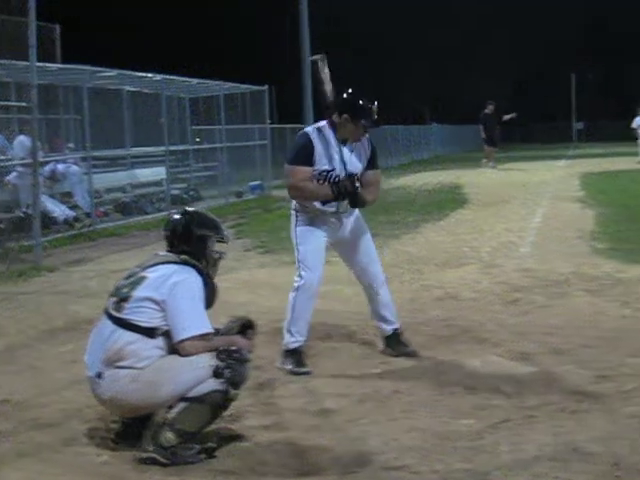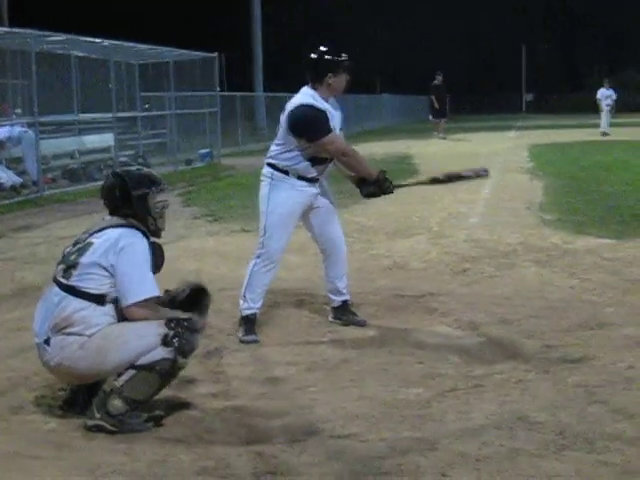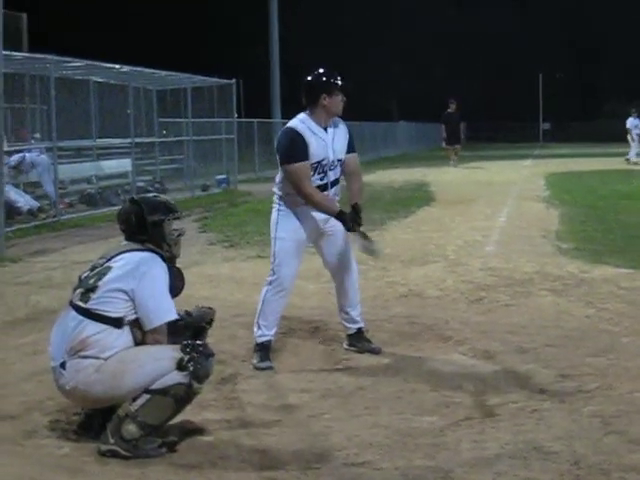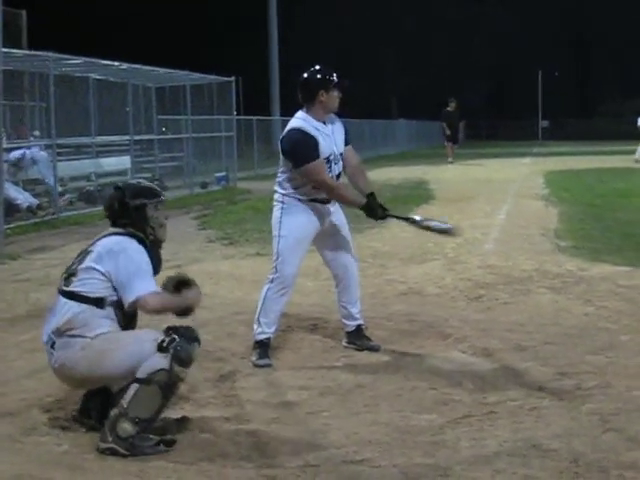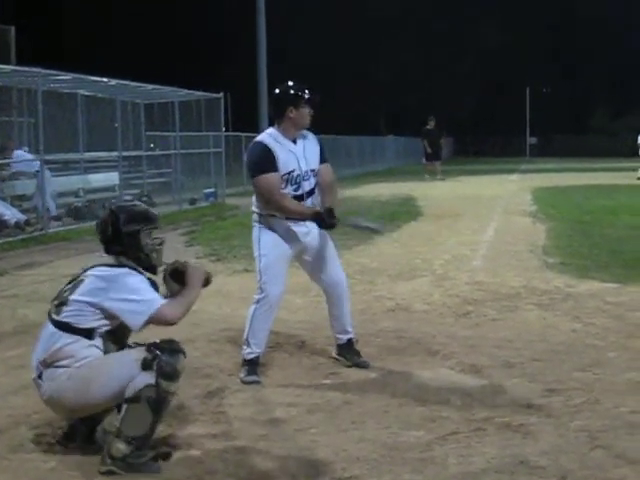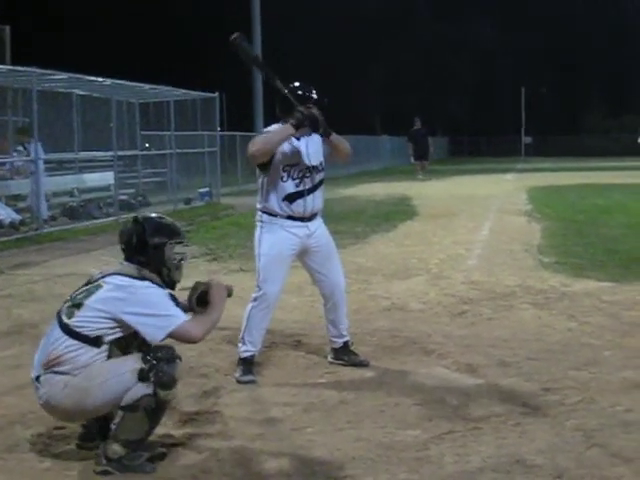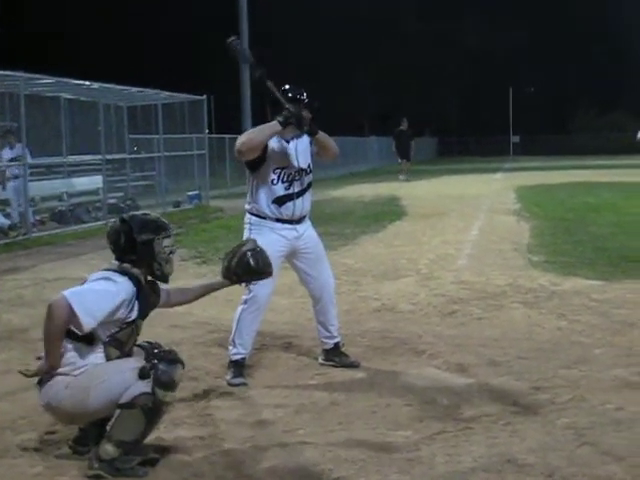
dt=0.7s
person 1, frame 1
left shoulder: (365, 144)
right shoulder: (309, 140)
left elbow: (373, 187)
right elbow: (295, 187)
left wrist: (360, 196)
right wrist: (335, 191)
left hip: (348, 218)
right hip: (311, 219)
left knee: (374, 275)
right knee: (308, 281)
left ankle: (391, 335)
right ankle: (292, 349)
person 1, frame 2
left shoulder: (329, 104)
right shoulder: (306, 110)
left elbow: (340, 150)
right elbow: (342, 152)
left wrist: (359, 180)
right wrist: (376, 177)
left hip: (315, 184)
right hip: (284, 185)
left knee: (335, 245)
right knee: (270, 251)
left ankle: (340, 305)
right ankle: (248, 316)
person 1, frame 3
left shoulder: (341, 129)
right shoulder: (294, 134)
left elbow: (353, 172)
right elbow: (303, 188)
left wrist: (354, 208)
right wrist: (338, 213)
left hip: (329, 211)
right hip: (293, 212)
left knee: (347, 272)
right knee: (281, 278)
left ankle: (354, 333)
right ankle: (262, 343)
person 1, frame 4
left shoulder: (336, 124)
right shoulder: (298, 133)
left elbow: (352, 164)
right elbow: (326, 183)
left wrist: (370, 196)
right wrist: (364, 205)
left hip: (329, 207)
right hip: (296, 210)
left knee: (347, 268)
right knee: (283, 275)
left ankle: (354, 330)
right ankle: (262, 340)
person 1, frame 5
left shoulder: (312, 141)
right shoulder: (262, 148)
left elbow: (327, 182)
right elbow: (274, 198)
left wrist: (328, 211)
right wrist: (314, 213)
left hip: (310, 226)
right hip: (274, 229)
left knee: (337, 283)
right knee: (269, 294)
left ankle: (345, 344)
right ankle: (250, 358)
person 1, frame 6
left shoulder: (316, 136)
right shoulder: (272, 138)
left elbow: (345, 153)
right elbow: (254, 153)
left wrist: (326, 131)
right wrist: (293, 126)
left hip: (314, 226)
right hip: (277, 228)
left knee: (335, 286)
right knee: (267, 293)
left ankle: (340, 347)
right ankle: (246, 357)
person 1, frame 7
left shoulder: (304, 138)
right shoulder: (265, 140)
left elbow: (332, 152)
right elbow: (241, 148)
left wrist: (312, 130)
right wrist: (280, 122)
left hip: (302, 228)
right hip: (266, 230)
left knee: (324, 287)
right knee: (257, 295)
left ankle: (331, 348)
right ankle: (236, 360)
person 2, frame 1
left shoulder: (156, 266)
right shoulder: (184, 275)
right elbow: (189, 346)
left wrist: (223, 334)
right wrist: (232, 342)
left hip: (105, 379)
right hip: (124, 383)
left knee: (202, 352)
right knee: (232, 363)
left ankle: (137, 424)
right ankle: (163, 442)
person 2, frame 2
left shoulder: (104, 232)
right shoulder: (130, 239)
right elbow: (138, 311)
right wrist: (181, 317)
left hip: (54, 345)
right hip: (72, 350)
left knee: (150, 323)
right knee: (182, 333)
left ankle: (88, 391)
right ankle: (111, 410)
person 2, frame 3
left shoulder: (119, 257)
right shoulder: (149, 262)
right elbow: (156, 337)
left wrist: (186, 320)
left hip: (68, 369)
right hip: (87, 375)
right knee: (198, 357)
left ankle: (102, 414)
right ankle: (124, 435)
person 2, frame 4
left shoulder: (112, 244)
right shoulder: (125, 246)
left elbow: (134, 300)
right elbow: (149, 302)
left wrist: (171, 298)
right wrist: (185, 298)
left hip: (71, 351)
right hip: (78, 353)
left knee: (148, 349)
right knee: (181, 343)
left ankle: (97, 406)
right ankle: (124, 433)
person 2, frame 5
left shoulder: (108, 270)
right shoulder: (119, 277)
right elbow: (169, 314)
left wrist: (179, 285)
right wrist: (193, 285)
left hip: (57, 377)
right hip: (65, 383)
left knee: (136, 359)
right knee: (167, 357)
left ankle: (82, 427)
right ankle: (123, 453)
person 2, frame 6
left shoulder: (126, 278)
right shoulder: (138, 290)
left elbow: (162, 311)
right elbow: (193, 332)
right wrist: (215, 304)
left hip: (63, 375)
right hip: (62, 388)
left knee: (142, 350)
right knee: (163, 365)
left ankle: (98, 431)
right ankle: (117, 454)
person 2, frame 7
left shoulder: (133, 280)
right shoulder: (119, 285)
left elbow: (171, 296)
right elbow: (59, 306)
left wrist: (220, 283)
right wrist: (50, 366)
left hip: (76, 381)
right hip: (65, 389)
left knee: (149, 355)
right knee: (164, 367)
left ankle: (93, 434)
right ankle: (109, 456)
